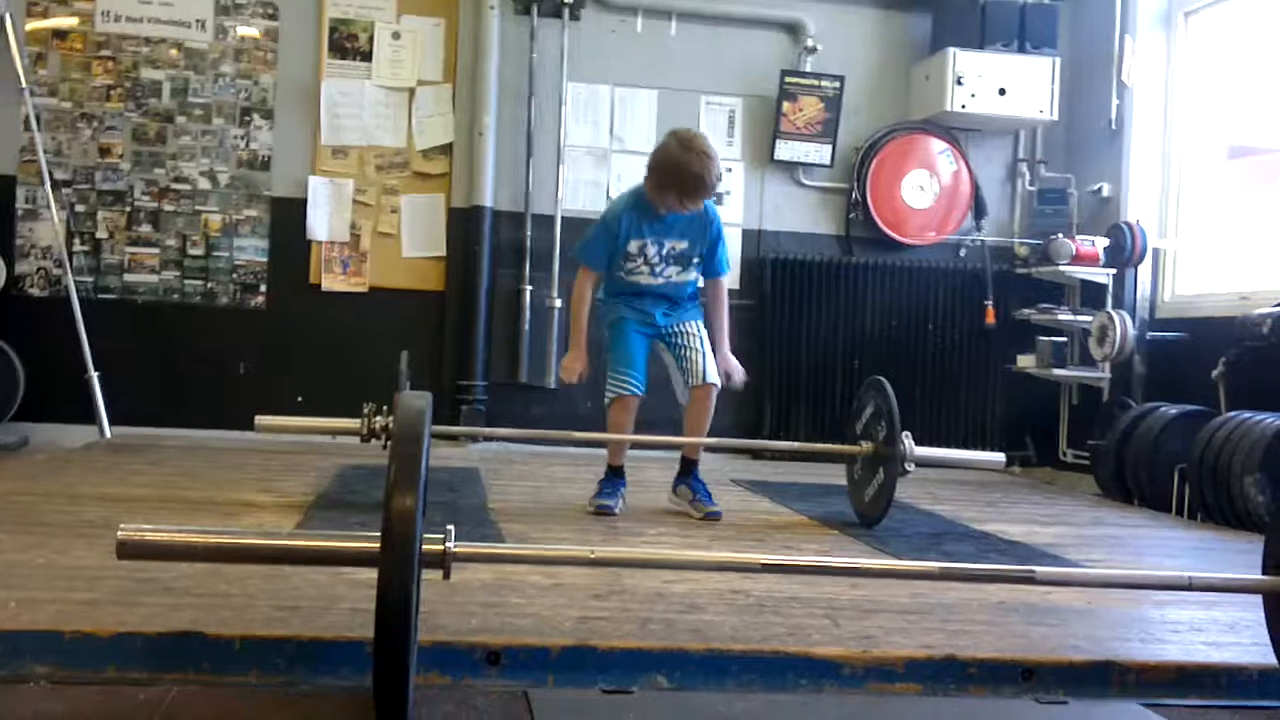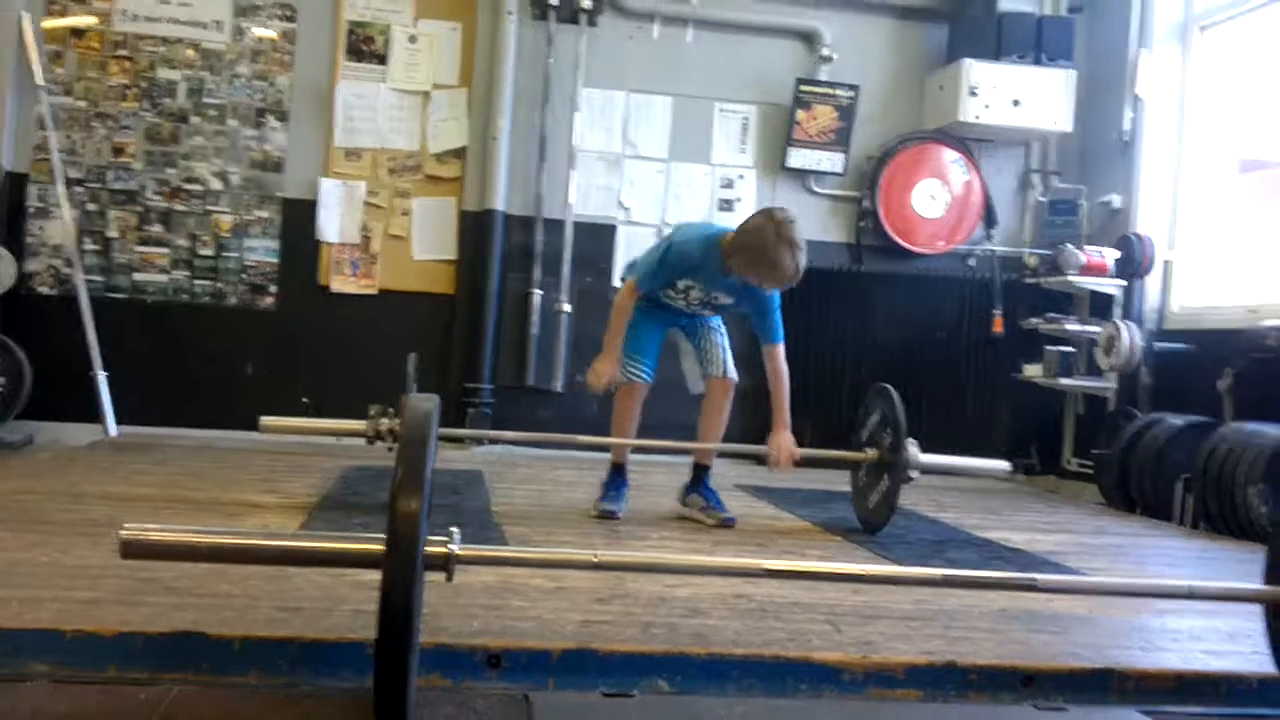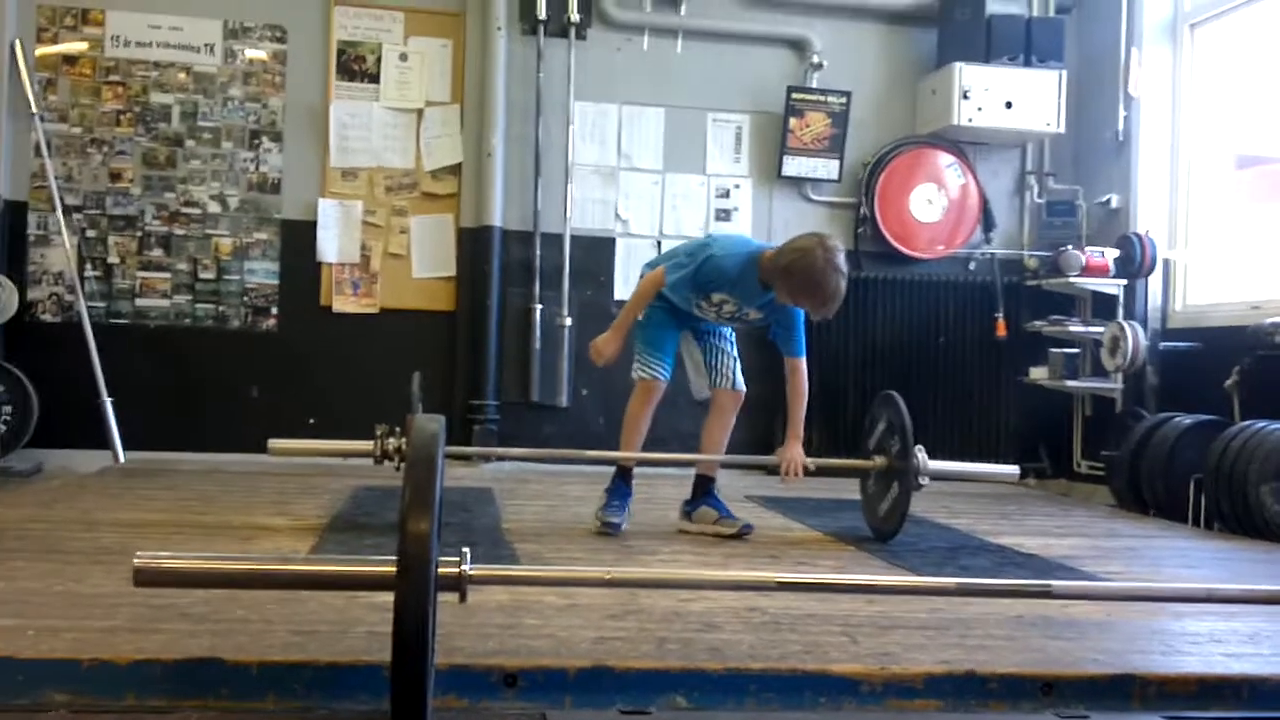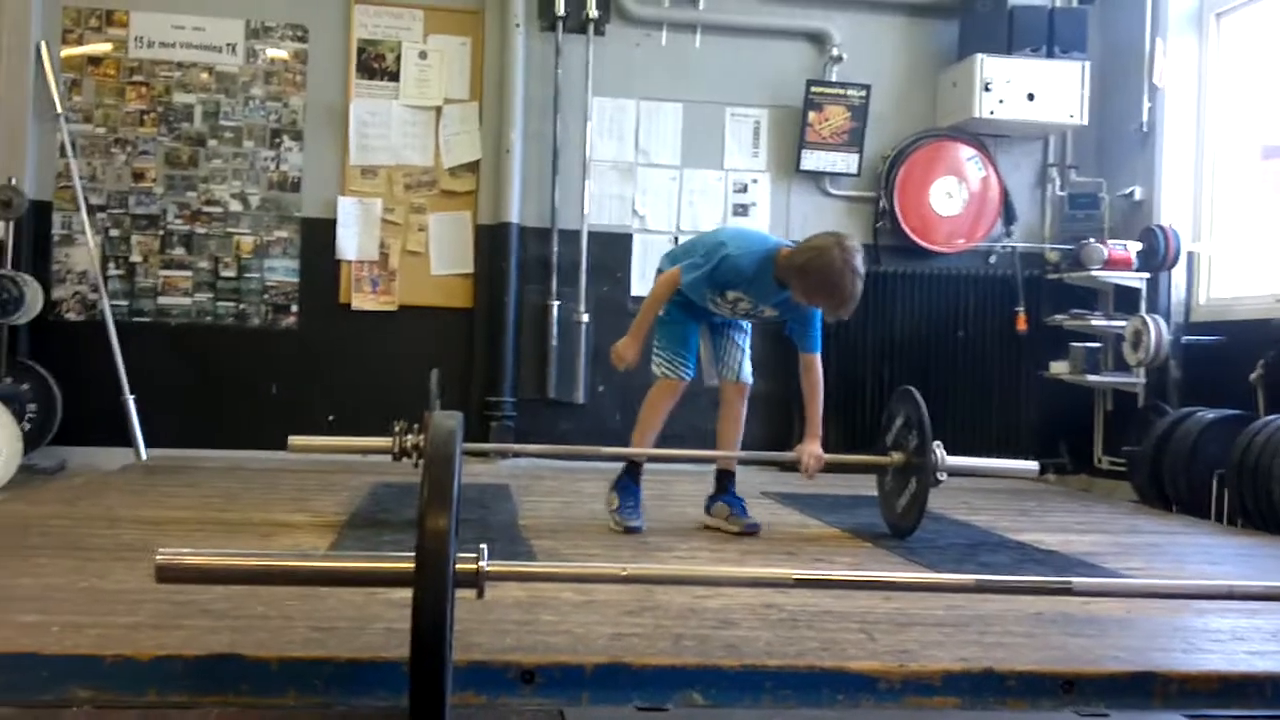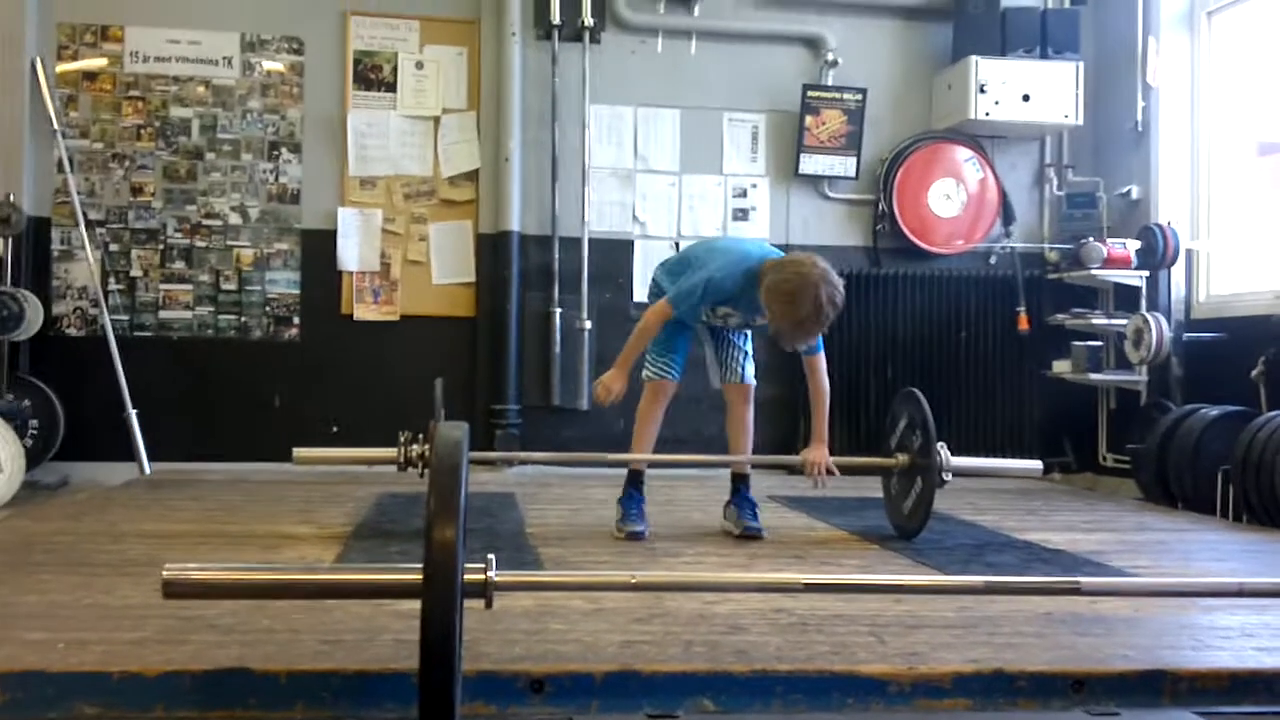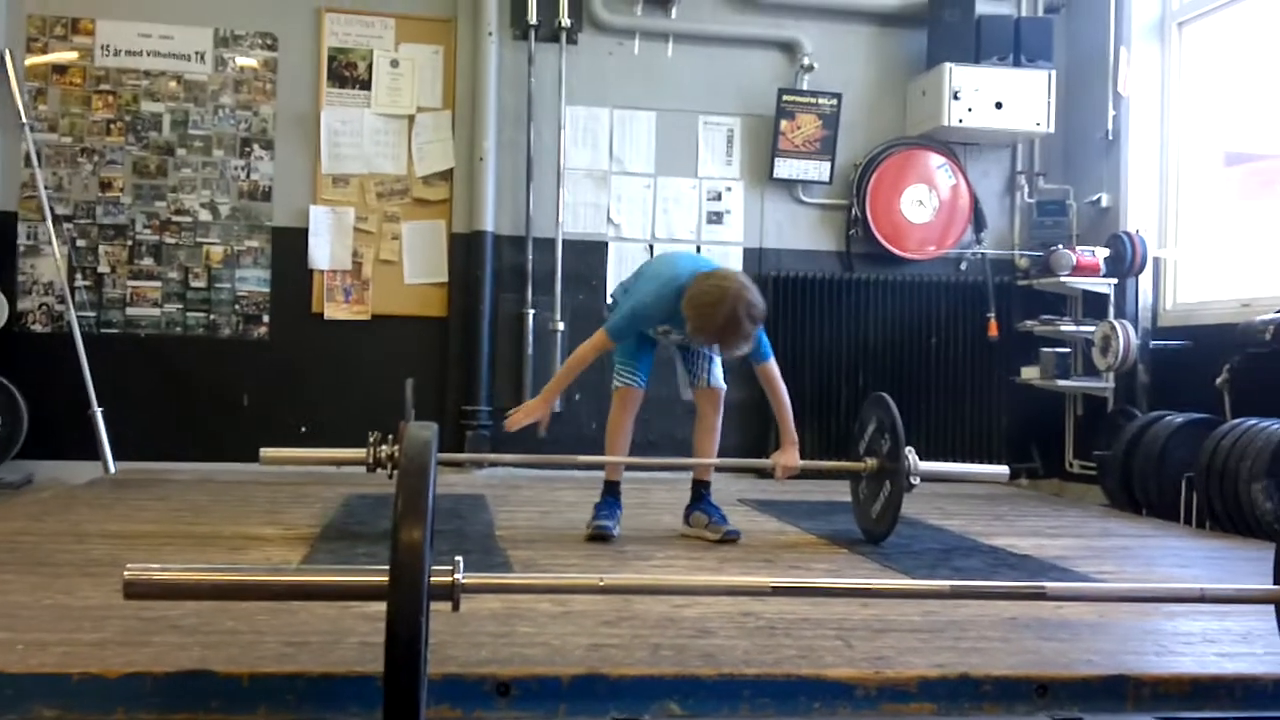
dt=0.3s
person 1, frame 1
left shoulder: (708, 219)
right shoulder: (622, 215)
left elbow: (716, 284)
right elbow: (587, 278)
left wrist: (723, 349)
right wrist: (577, 347)
left hip: (682, 310)
right hip: (629, 309)
left knee: (706, 385)
right knee: (627, 394)
left ankle: (687, 479)
right ankle: (613, 478)
person 1, frame 2
left shoulder: (762, 287)
right shoulder: (688, 244)
left elbow: (775, 357)
right elbow: (631, 290)
left wrist: (782, 429)
right wrist: (610, 355)
left hip: (701, 315)
right hip: (651, 302)
left knee: (723, 381)
right knee: (633, 383)
left ankle: (698, 485)
right ankle: (616, 480)
person 1, frame 3
left shoulder: (788, 304)
right shoulder: (725, 259)
left elbow: (796, 369)
right elbow: (654, 278)
left wrist: (794, 442)
right wrist: (615, 334)
left hip: (711, 319)
right hip: (666, 301)
left knee: (730, 395)
right knee: (652, 383)
left ankle: (700, 499)
right ankle: (620, 487)
person 1, frame 4
left shoulder: (808, 293)
right shoulder: (740, 257)
left elbow: (811, 366)
right elbow: (668, 278)
left wrist: (811, 438)
right wrist: (633, 339)
left hip: (729, 307)
right hip: (684, 288)
left knee: (736, 387)
right knee: (673, 380)
left ankle: (723, 494)
right ankle: (626, 483)
person 1, frame 5
left shoulder: (798, 300)
right shoulder: (725, 275)
left elbow: (816, 369)
right elbow: (657, 314)
left wrist: (819, 443)
right wrist: (620, 371)
left hip: (729, 312)
right hip: (676, 294)
left knee: (741, 390)
right knee: (660, 386)
left ankle: (741, 497)
right ankle: (631, 494)
person 1, frame 6
left shoulder: (740, 313)
right shoulder: (654, 298)
left elbow: (770, 375)
right elbow: (594, 346)
left wrist: (789, 445)
right wrist: (545, 399)
left hip: (699, 319)
right hip: (644, 319)
left knee: (711, 394)
right knee: (629, 393)
left ankle: (699, 504)
right ankle: (609, 500)
